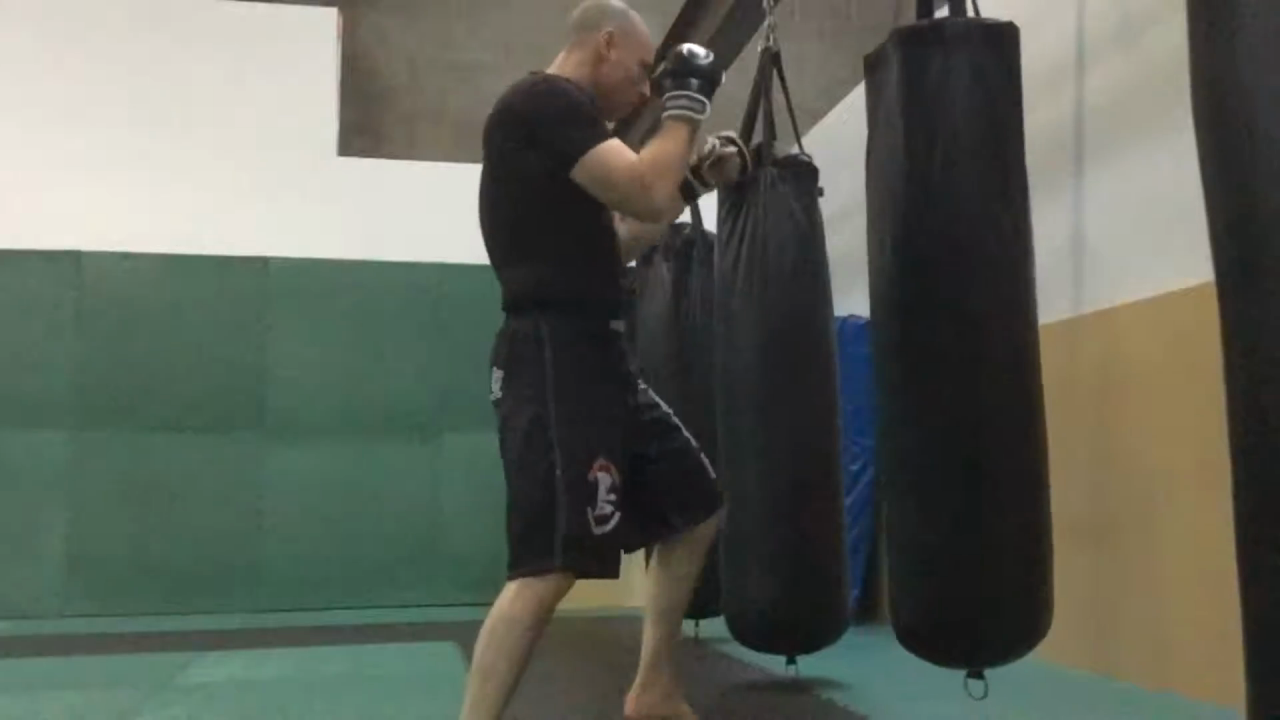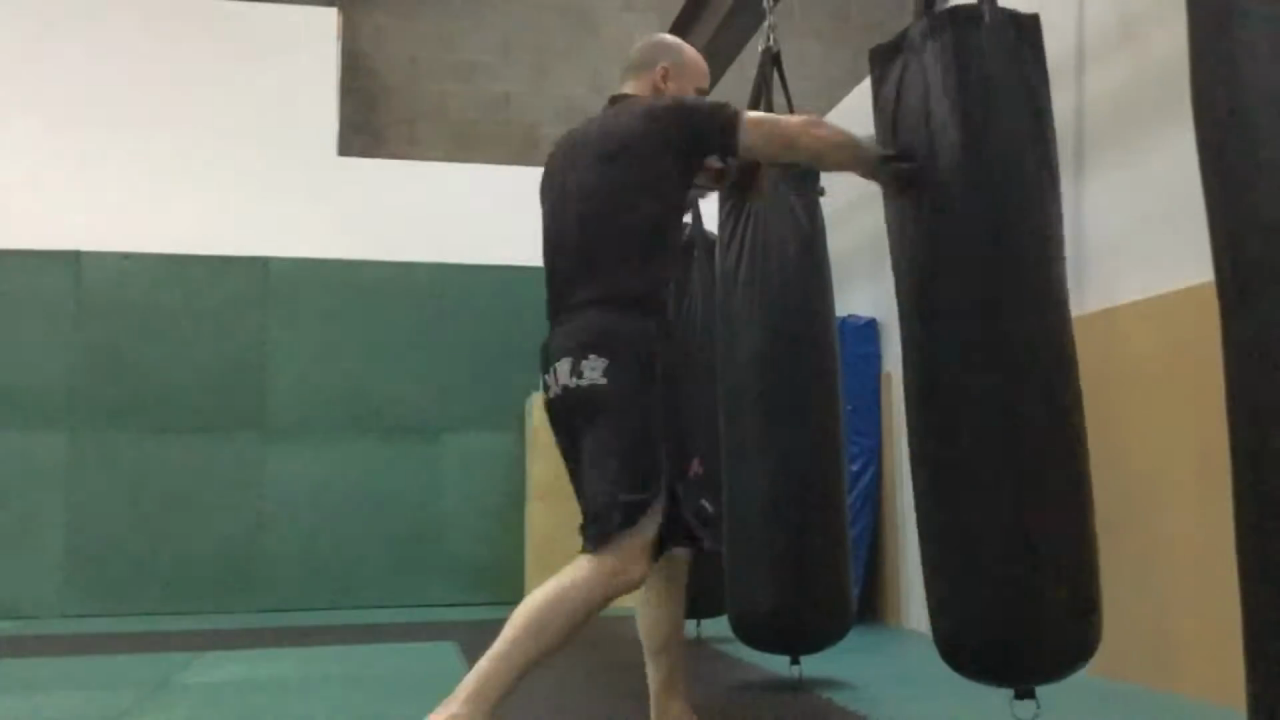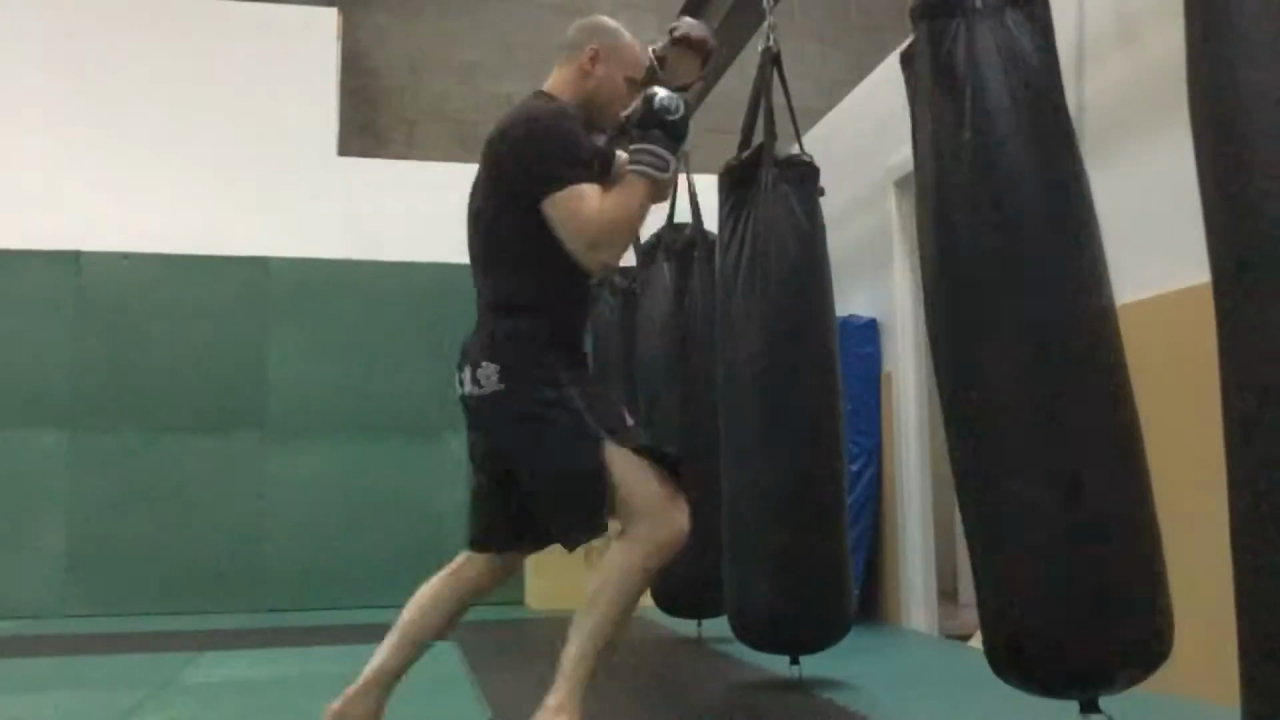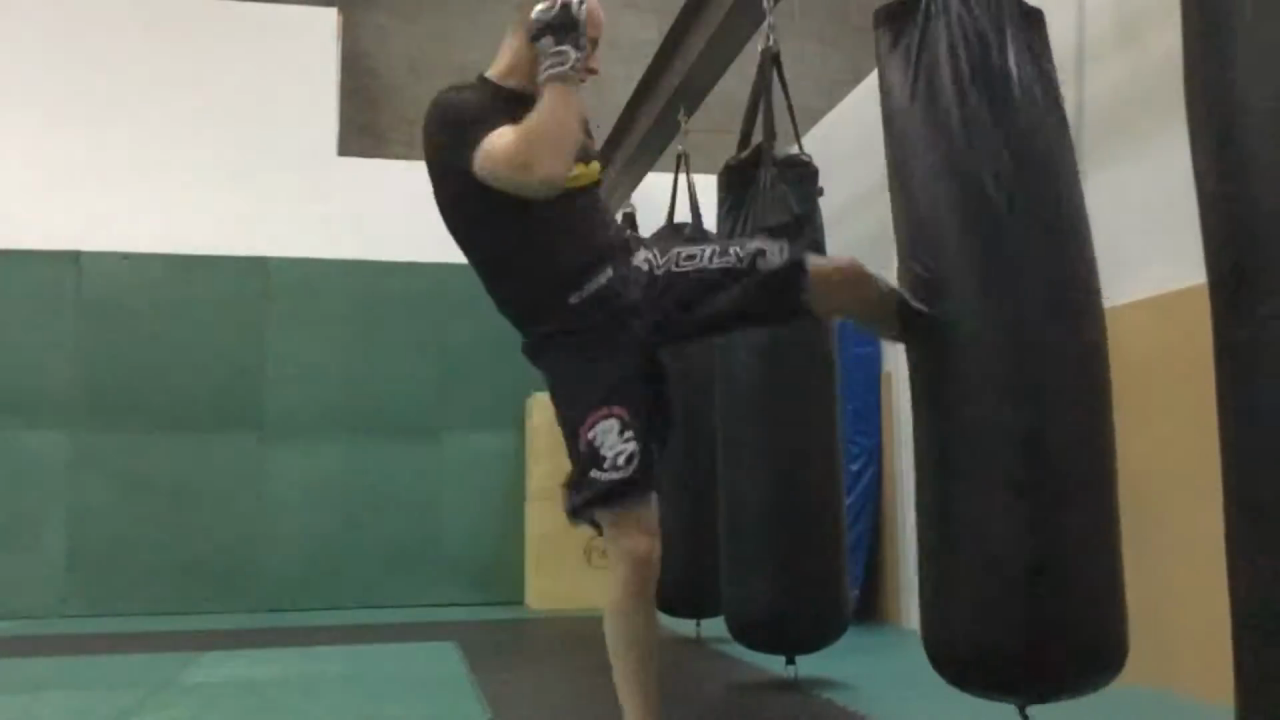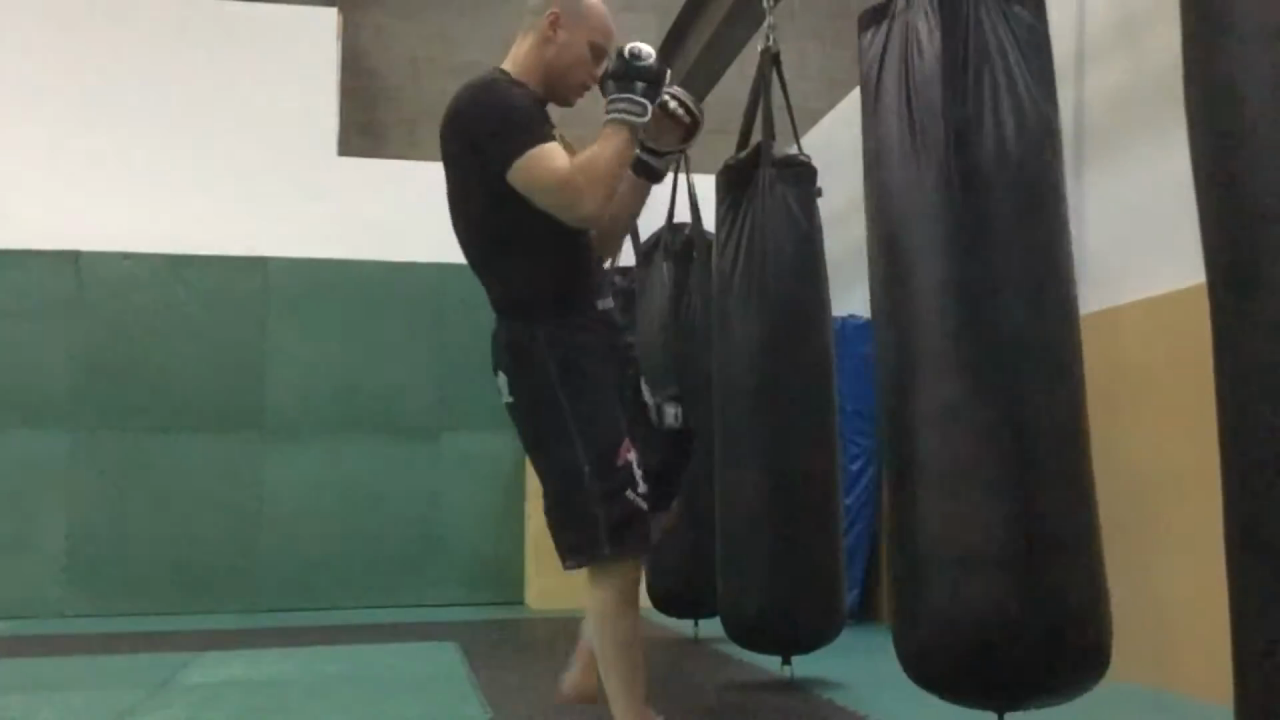
dt=0.4s
person 1, frame 1
left shoulder: (562, 119)
right shoulder: (543, 102)
left elbow: (614, 244)
right elbow: (647, 194)
left wrist: (697, 180)
right wrist: (686, 103)
left hip: (594, 355)
right hip: (554, 355)
left knee: (696, 511)
right knee: (550, 567)
person 1, frame 2
left shoulder: (578, 149)
right shoulder: (670, 122)
right elbow: (796, 137)
left wrist: (682, 172)
right wrist: (877, 157)
left hip: (586, 358)
right hip: (620, 355)
left knee: (667, 546)
right knee: (622, 558)
person 1, frame 3
left shoulder: (547, 132)
right shoulder: (546, 129)
left elbow: (647, 189)
right elbow: (597, 245)
left wrist: (668, 91)
right wrist: (652, 149)
left hip: (522, 368)
right hip: (527, 367)
left knee: (491, 556)
right knee: (662, 520)
person 1, frame 4
left shoulder: (570, 118)
right shoulder: (458, 113)
right elbow: (539, 172)
right wrist: (563, 65)
left hip: (641, 286)
right hip: (580, 345)
left knee: (833, 279)
right knee: (636, 550)
person 1, frame 5
left shoulder: (526, 112)
right shoulder: (494, 105)
left elbow: (597, 242)
right elbow: (582, 200)
left wrist: (651, 156)
right wrist: (627, 106)
left hip: (583, 334)
right hip: (555, 352)
left knee: (637, 517)
right knee: (615, 555)
